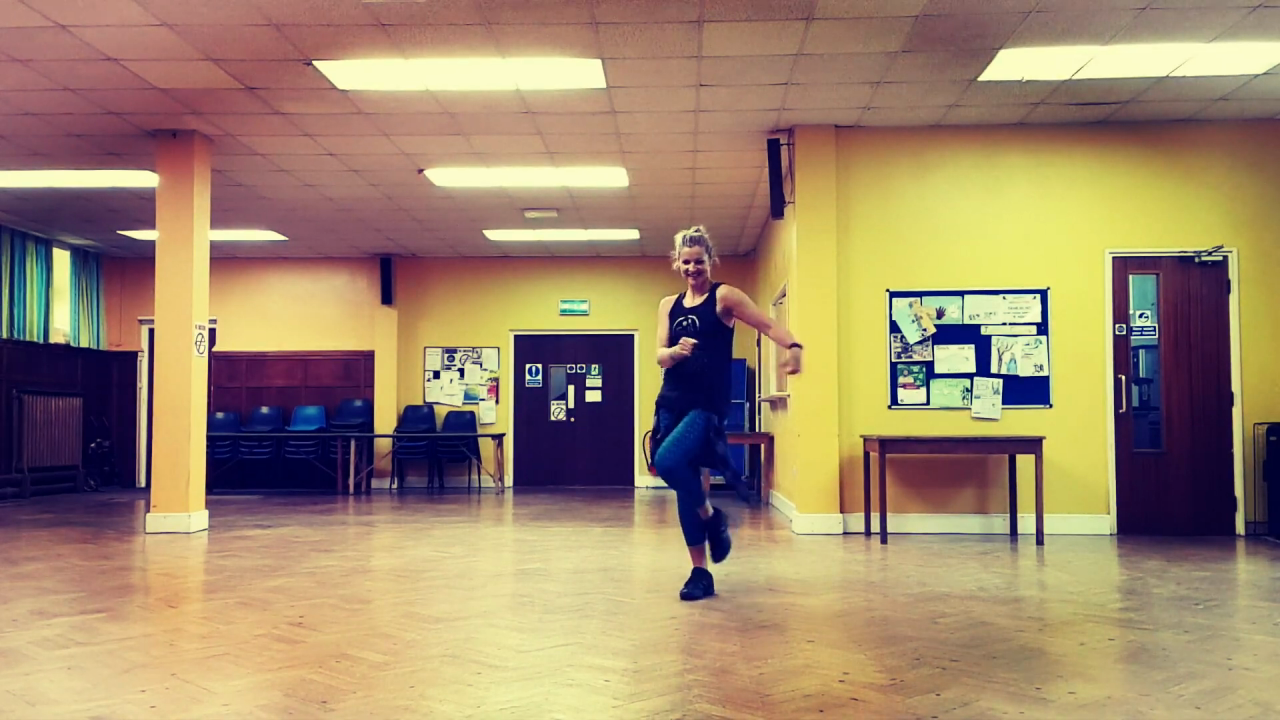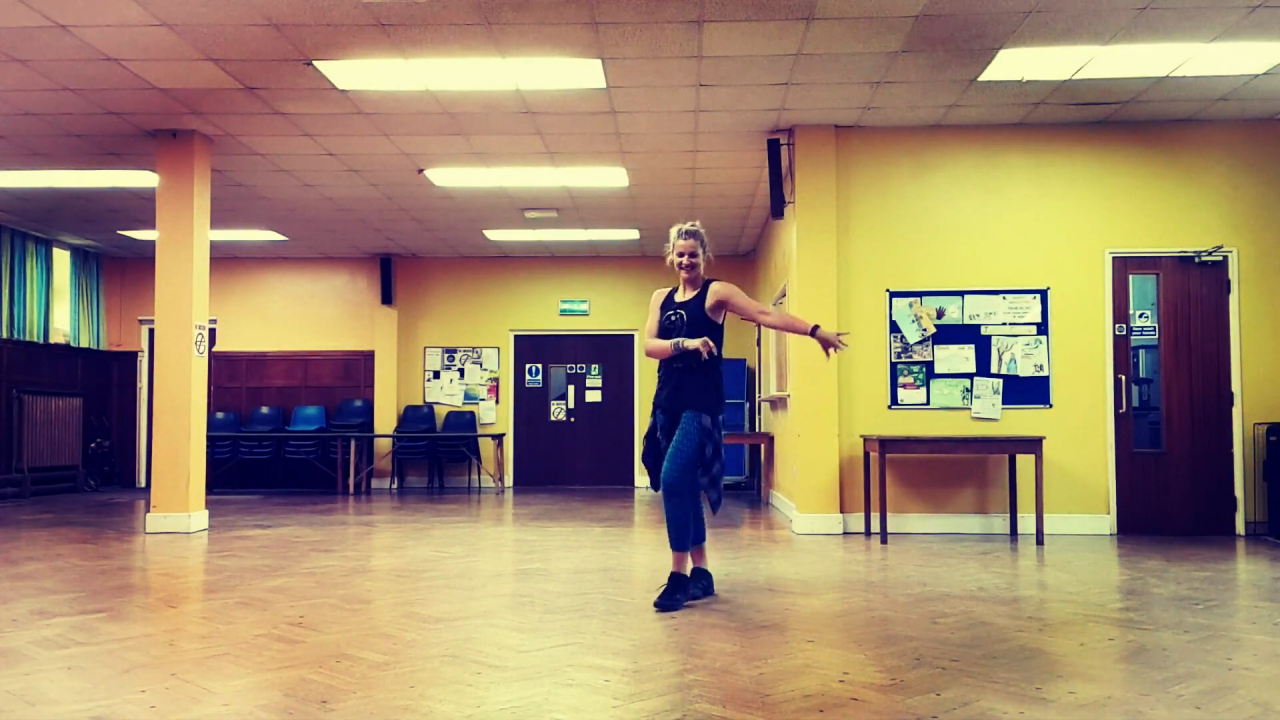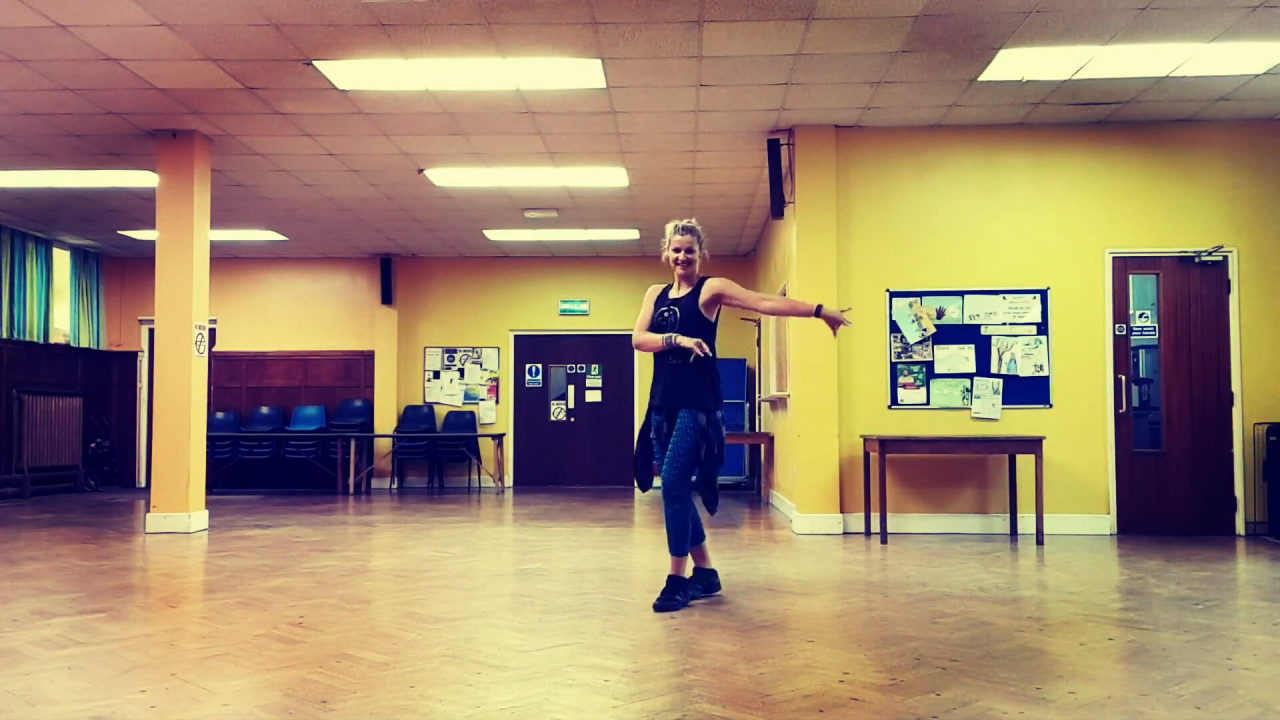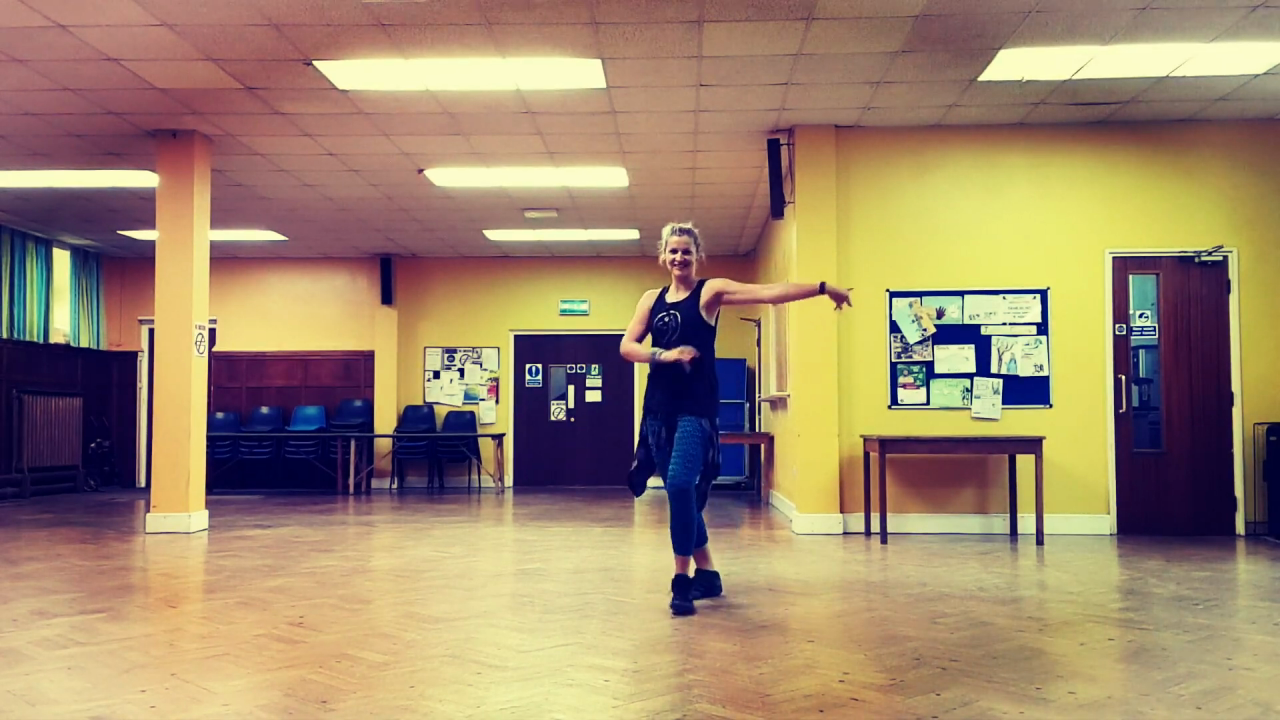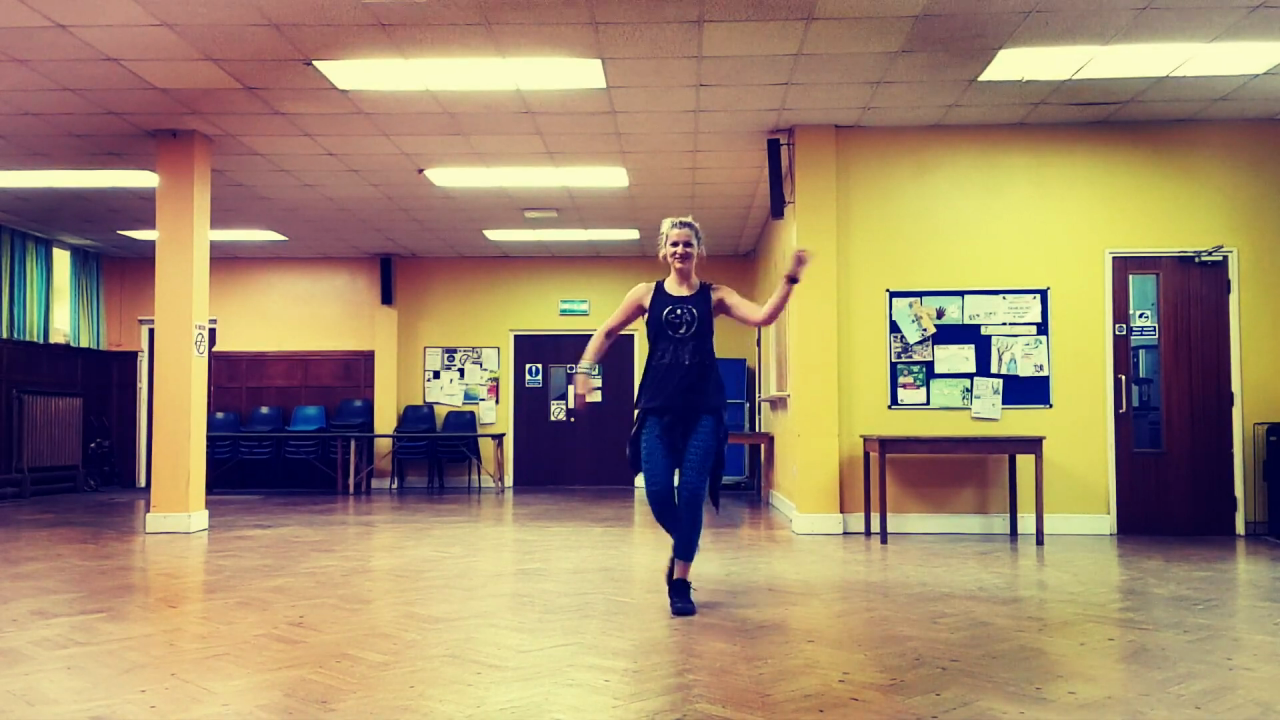
dt=0.2s
person 1, frame 1
left shoulder: (724, 296)
right shoulder: (668, 304)
left elbow: (768, 326)
right elbow: (662, 356)
left wrist: (792, 347)
right wrist: (674, 352)
left hip: (707, 404)
right hip: (671, 403)
left knee: (670, 462)
right knee: (684, 480)
left ankle: (708, 515)
right ankle: (700, 572)
person 1, frame 2
left shoulder: (717, 292)
right shoulder: (661, 297)
left elbow: (765, 314)
right elbow: (649, 345)
left wrist: (815, 330)
right wrist: (685, 343)
left hip: (701, 403)
right hip: (667, 404)
left knee: (673, 479)
right knee: (683, 485)
left ankle: (679, 576)
right ankle: (700, 573)
person 1, frame 3
left shoulder: (711, 288)
right shoulder: (655, 294)
left elbow: (765, 302)
right elbow: (638, 339)
left wrist: (820, 311)
right wrist: (678, 339)
left hip: (697, 401)
right hip: (663, 402)
left knee: (675, 483)
right knee: (675, 487)
left ankle: (677, 579)
right ankle: (704, 571)
person 1, frame 4
left shoulder: (710, 291)
right shoulder: (651, 299)
left elbow: (769, 293)
right elbow: (627, 346)
left wrist: (823, 288)
right wrist: (664, 354)
left hip: (696, 405)
right hip: (659, 407)
left knee: (681, 484)
right knee: (681, 493)
left ankle: (682, 578)
right ankle: (707, 573)
person 1, frame 5
left shoulder: (715, 294)
right shoulder: (646, 293)
left elbow: (762, 317)
right elbow: (605, 333)
left wrist: (788, 281)
right wrist: (585, 370)
left hip: (704, 405)
right hip: (658, 404)
left knee: (693, 491)
right knee: (658, 489)
left ankle: (680, 581)
right ankle: (680, 544)
